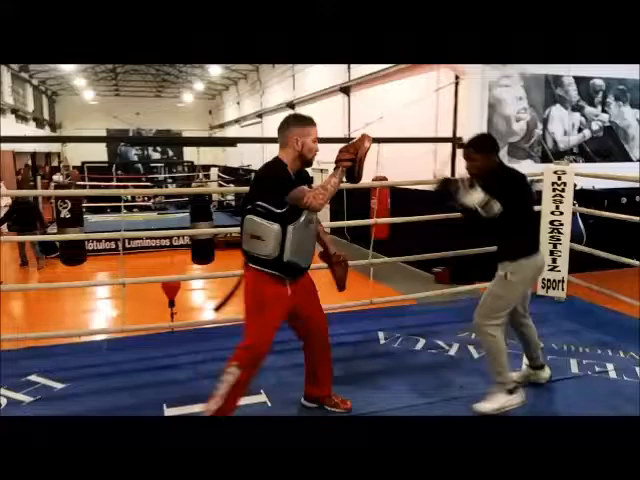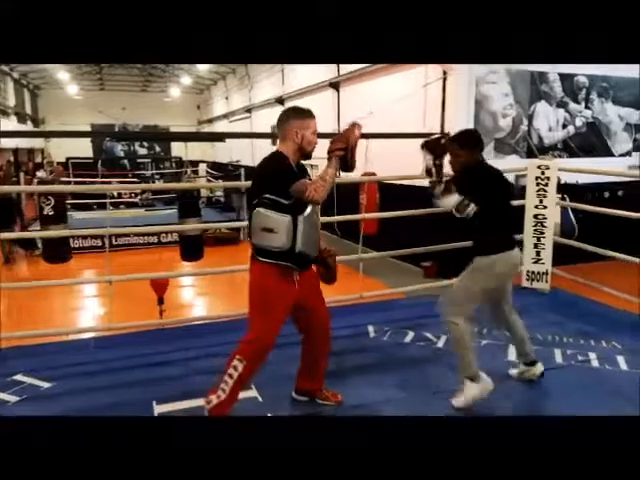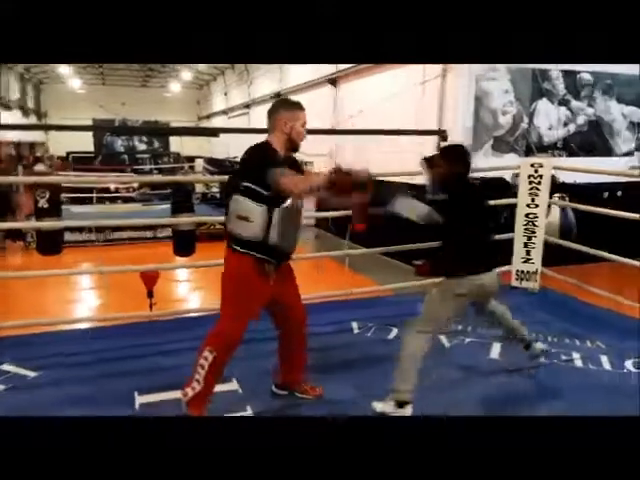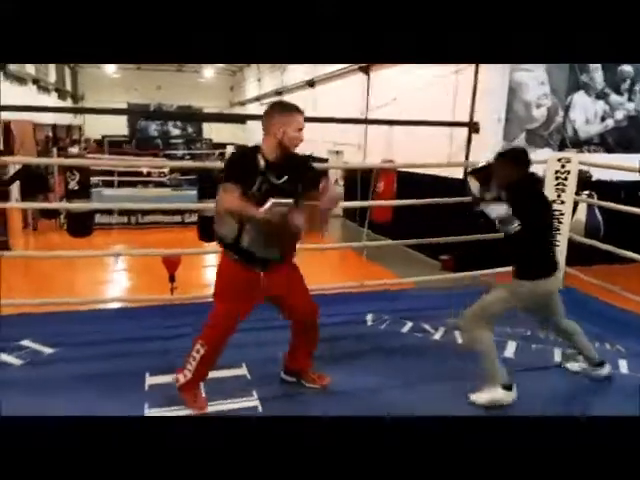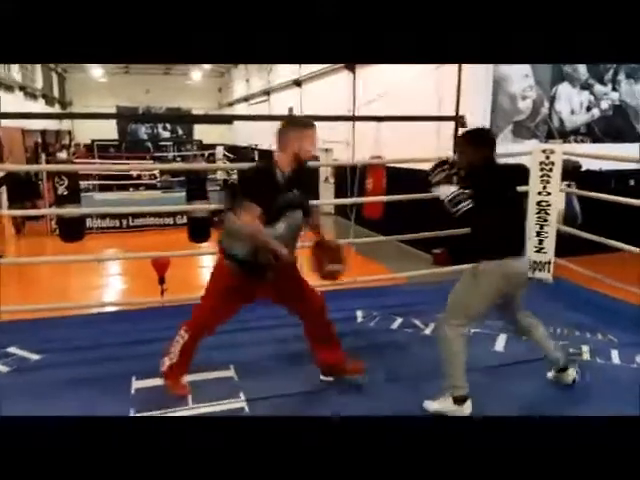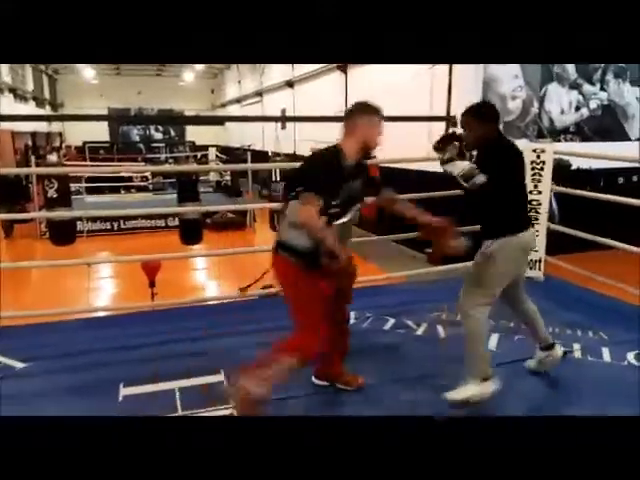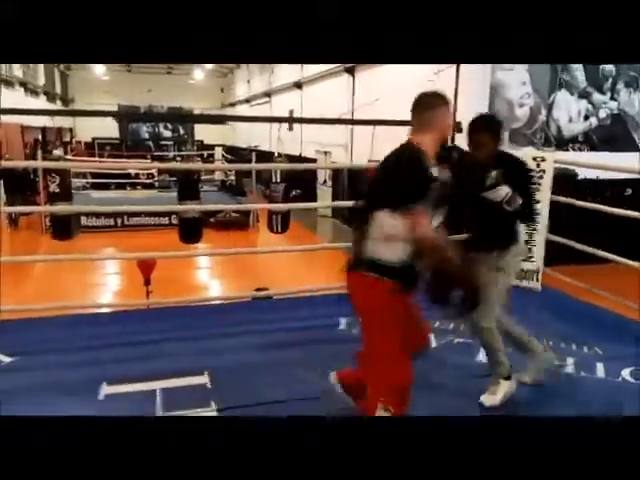
dt=0.3s
person 1, frame 1
left shoulder: (301, 176)
right shoulder: (271, 175)
left elbow: (311, 218)
right elbow: (315, 201)
left wrist: (330, 250)
right wrist: (342, 168)
left hip: (296, 276)
right hip: (266, 278)
left knee: (318, 334)
right knee: (256, 346)
left ankle: (318, 394)
right ankle: (218, 409)
person 1, frame 2
left shoulder: (295, 168)
right shoulder: (273, 167)
right elbow: (316, 194)
left wrist: (320, 248)
right wrist: (335, 159)
left hip: (300, 268)
right hip: (272, 271)
left knee: (319, 327)
right knee: (260, 340)
left ankle: (309, 387)
right ankle: (217, 405)
person 1, frame 3
left shoulder: (288, 162)
right shoulder: (260, 155)
left elbow: (297, 192)
right elbow: (296, 187)
right wrist: (330, 177)
left hip: (276, 261)
right hip: (246, 260)
left knee: (293, 321)
right knee: (230, 330)
left ankle: (289, 380)
right ankle: (195, 397)
person 1, frame 4
left shoulder: (296, 165)
right shoulder: (242, 160)
left elbow: (327, 192)
right elbow: (226, 203)
left wrist: (317, 208)
right wrist: (268, 219)
left hip: (279, 263)
right hip: (240, 263)
left knee: (306, 314)
right knee: (220, 325)
left ankle: (297, 369)
right ankle: (188, 383)
person 1, frame 5
left shoulder: (300, 177)
right shoulder: (258, 178)
left elbow: (304, 211)
right elbow: (246, 222)
left wrist: (320, 235)
right wrist: (279, 251)
left hip: (275, 265)
right hip: (240, 266)
left knee: (314, 307)
right knee: (205, 318)
left ankle: (333, 364)
right ankle: (172, 370)
person 1, frame 6
left shoulder: (358, 169)
right shoulder: (322, 165)
left elbow: (388, 200)
right elbow: (305, 215)
left wrist: (430, 221)
right wrist: (335, 249)
left hip: (323, 261)
right hip: (296, 261)
left knee: (336, 320)
right knee: (315, 340)
left ankle: (329, 371)
right ankle: (250, 385)
person 1, frame 7
left shoulder: (407, 163)
right shoulder: (412, 166)
right elbow: (419, 229)
left wrist: (437, 255)
right wrist: (451, 260)
left hip: (385, 275)
right hip: (378, 280)
left knee: (415, 338)
right knee: (392, 375)
left ankle: (352, 380)
person 2, frame 1
left shoulder: (513, 181)
right shoulder: (496, 180)
left elbow: (502, 215)
right elbow: (483, 219)
left wrist: (470, 193)
right wrist: (460, 195)
left hip: (520, 261)
right hip: (522, 258)
left knee: (486, 321)
right knee: (517, 316)
left ankle: (506, 390)
right ankle: (537, 368)
person 2, frame 2
left shoulder: (487, 178)
right shoulder: (480, 176)
left elbow: (475, 214)
left wrist: (446, 193)
left hip: (493, 258)
right hip: (505, 254)
left knee: (451, 309)
right knee: (503, 311)
left ankle: (474, 379)
right ankle: (530, 364)
person 2, frame 3
left shoulder: (456, 196)
right shoulder: (471, 193)
left elbow: (427, 213)
right wrist: (436, 183)
left hip: (461, 280)
right hip: (486, 274)
left knee: (418, 333)
right knee: (487, 305)
left ankle: (400, 401)
right ankle: (528, 343)
person 2, frame 4
left shoulder: (528, 199)
right shoulder: (526, 192)
left elbow: (519, 231)
left wrist: (494, 205)
left hip: (530, 282)
right hip: (548, 278)
left knee: (471, 321)
right knee: (556, 320)
left ankle: (501, 387)
right ankle: (596, 363)
person 2, frame 5
left shoulder: (487, 179)
right shoulder: (500, 177)
left elbow: (469, 214)
left wrist: (444, 186)
right wrist: (459, 184)
left hip: (494, 265)
right hip: (517, 262)
left knee: (450, 324)
right knee: (517, 316)
left ankle: (458, 399)
right ankle: (562, 367)
person 2, frame 6
left shoulder: (504, 154)
right shoulder: (496, 151)
left elbow: (489, 192)
right elbow: (488, 190)
left wrist: (458, 164)
right wrist: (461, 162)
left hip: (507, 240)
right hip: (515, 236)
left knee: (472, 304)
right knee: (515, 297)
left ankle: (481, 378)
right ankle: (548, 348)
person 2, frame 7
left shoulder: (514, 168)
right shoulder: (467, 167)
left elbow: (527, 215)
left wrist: (503, 192)
left hip: (501, 253)
right hip: (478, 250)
left knee: (482, 319)
right knee: (488, 316)
left ankle: (503, 378)
right ankle: (537, 353)
